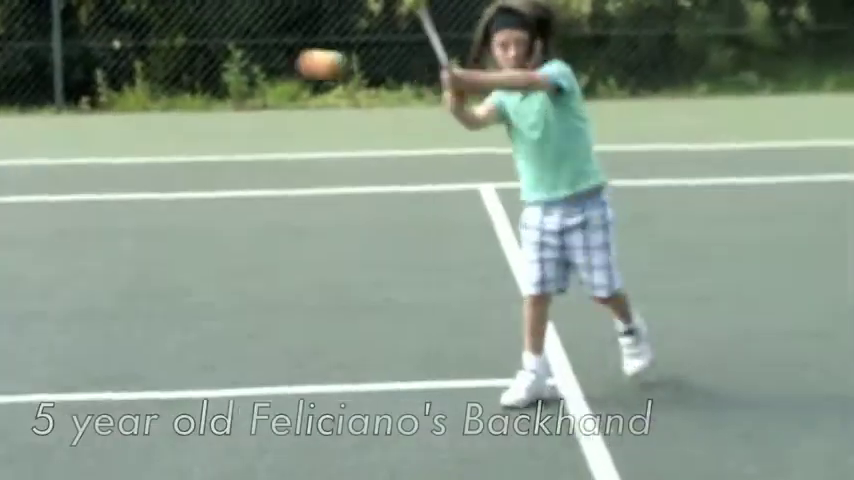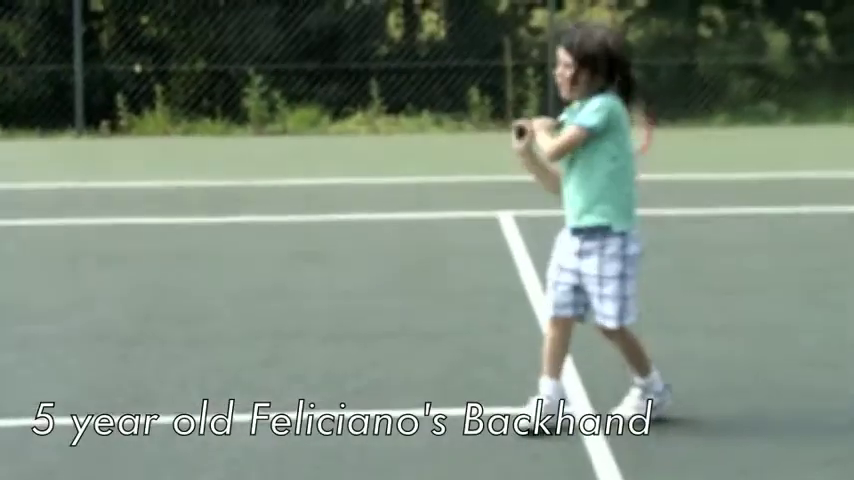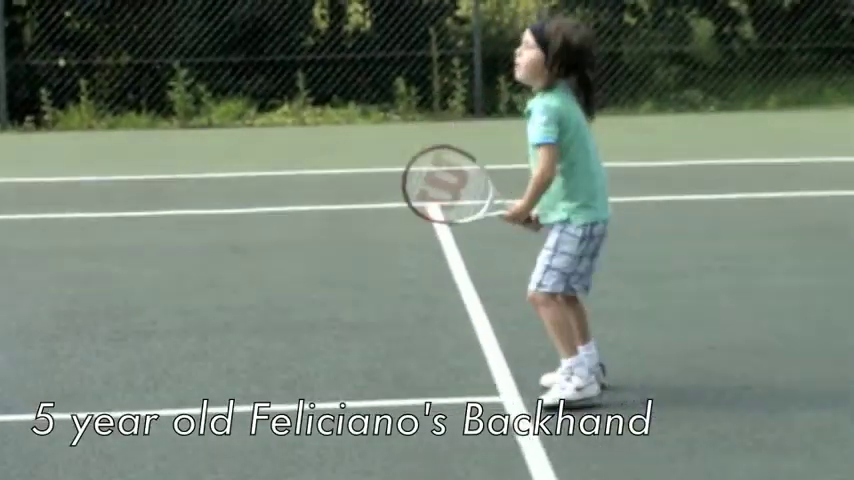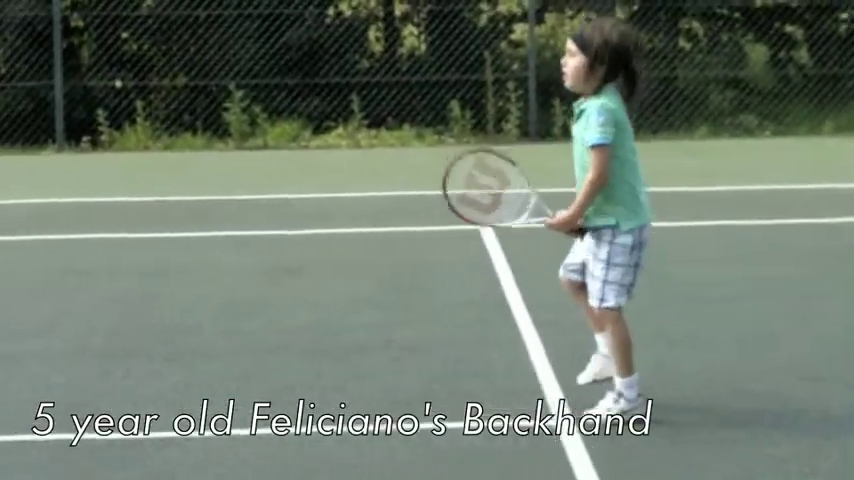
dt=0.5s
person 1, frame 1
left shoulder: (557, 72)
right shoulder: (504, 98)
left elbow: (527, 79)
right elbow: (477, 119)
left wrist: (475, 77)
right wrist: (455, 99)
left hip: (584, 204)
right hip: (541, 211)
left knee: (605, 291)
right knee: (536, 294)
left ankle: (631, 330)
right ankle: (535, 374)
person 1, frame 2
left shoulder: (603, 107)
right shoulder: (576, 116)
left elbow: (555, 149)
right elbow: (553, 180)
left wrist: (541, 129)
right wrist: (526, 150)
left hip: (610, 238)
right hip: (576, 236)
left knee: (612, 324)
right knee: (559, 317)
left ankle: (651, 391)
right ankle: (548, 401)
person 1, frame 3
left shoulder: (546, 108)
right shoulder: (561, 99)
left elbow: (546, 171)
left wrist: (524, 207)
right wrist: (540, 209)
left hip: (576, 218)
right hip: (580, 213)
left knee: (542, 293)
right knee: (565, 293)
left ankle: (580, 374)
right ankle: (586, 364)
person 1, frame 4
left shoulder: (601, 111)
right shoulder: (595, 105)
left elbow: (597, 174)
left wrist: (573, 214)
right wrist: (581, 215)
left hip: (620, 224)
right hip: (603, 221)
left knee: (606, 306)
right knee: (572, 278)
left ankle: (627, 393)
right ankle: (608, 354)
